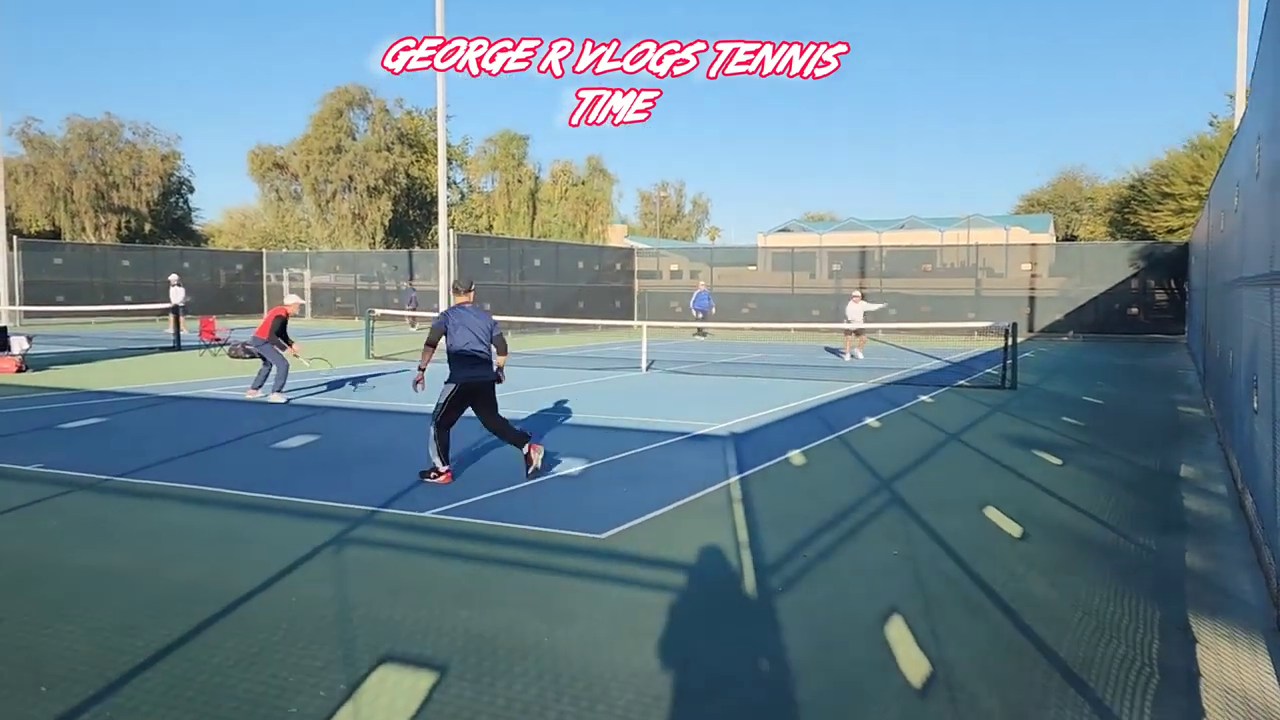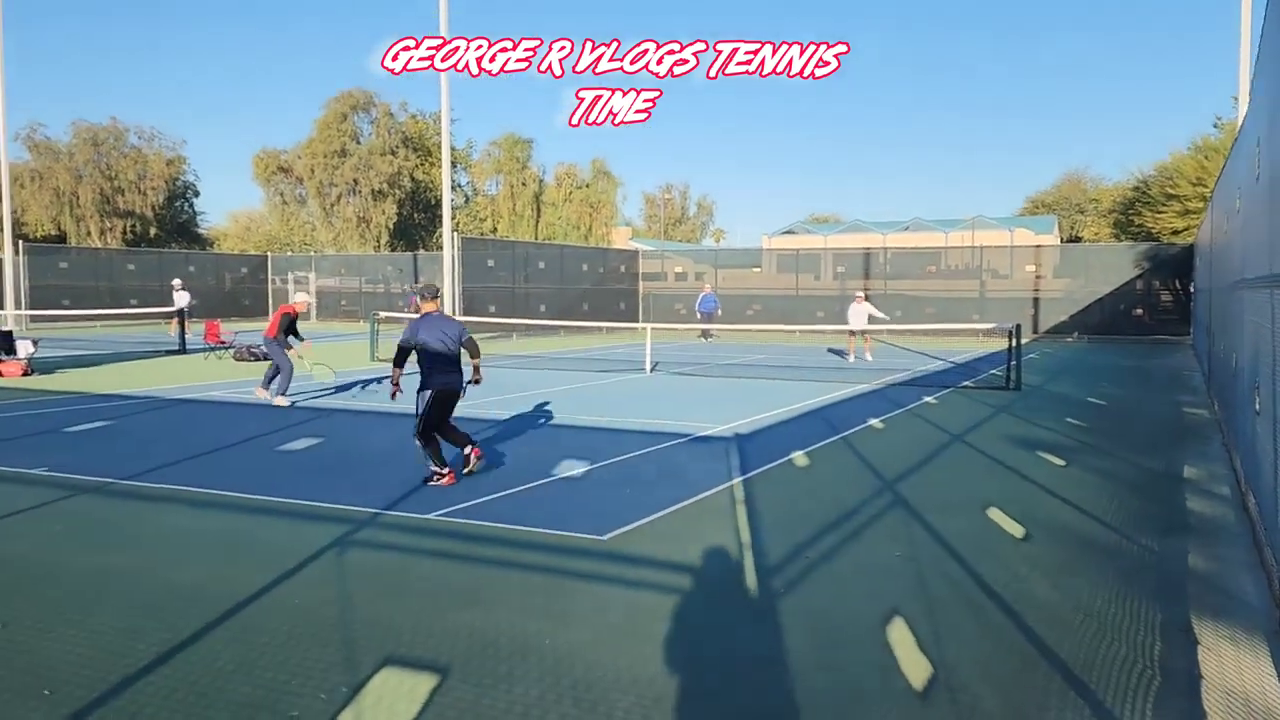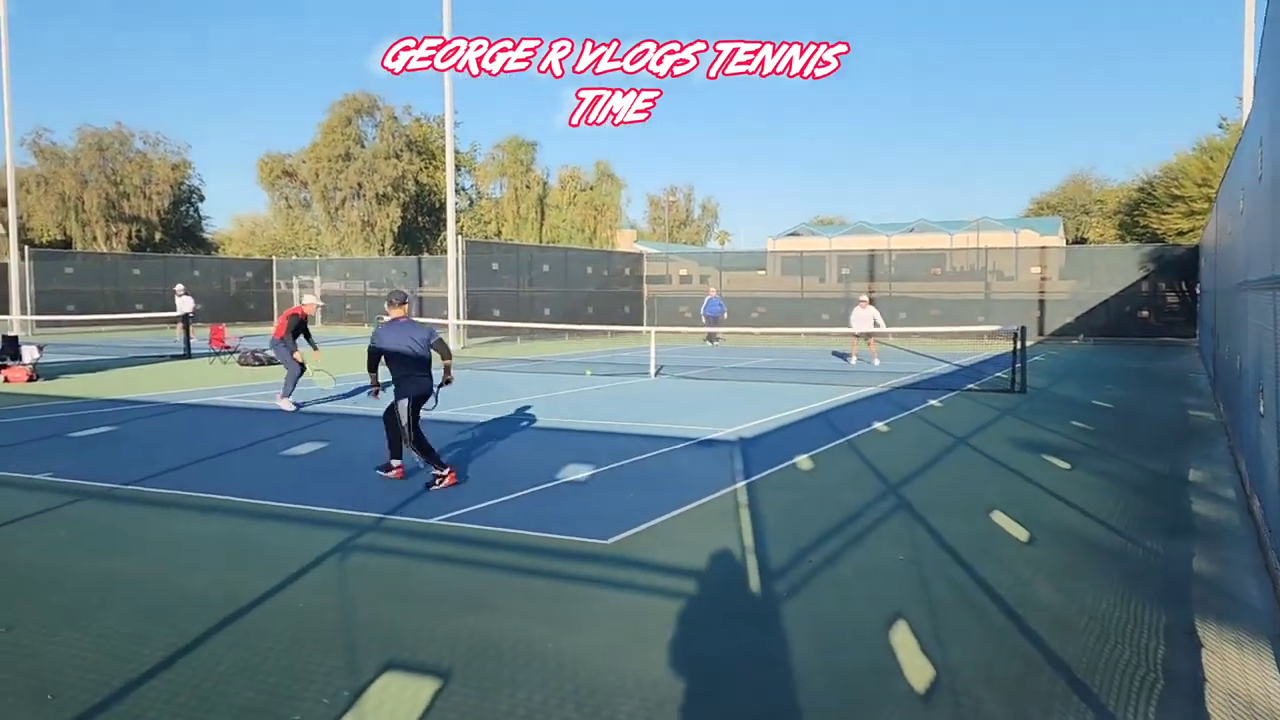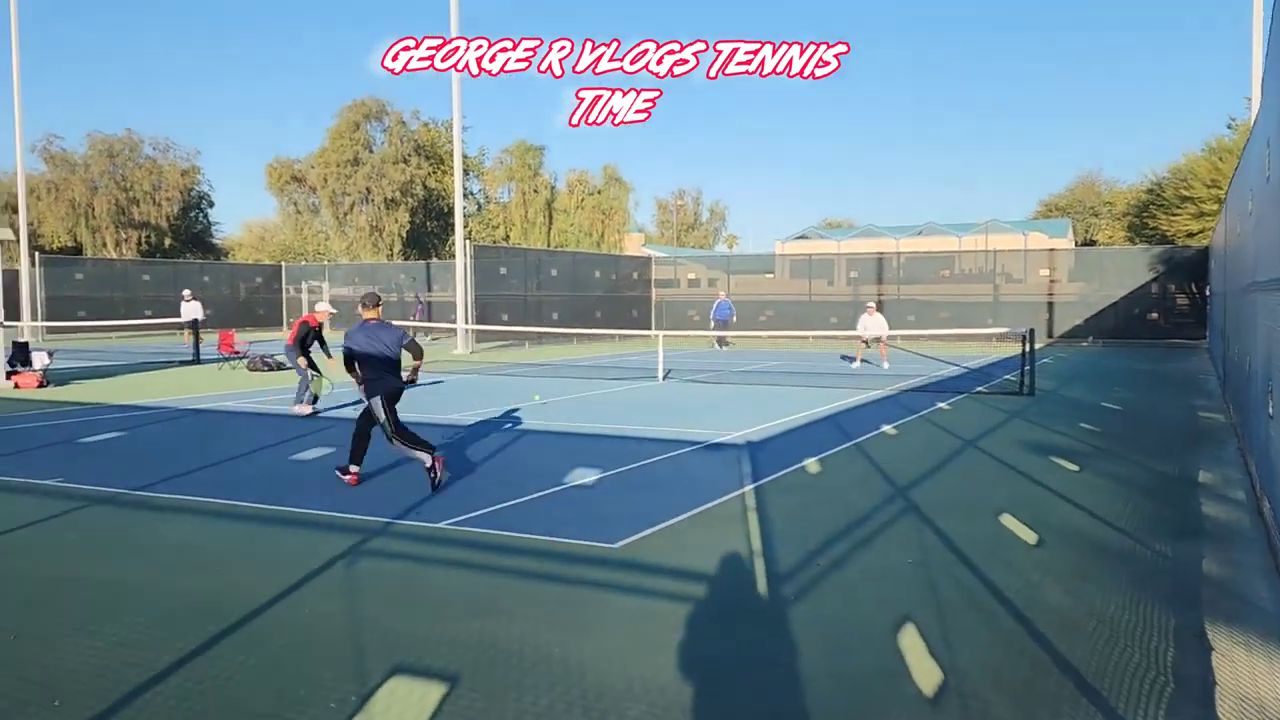
dt=0.1s
person 1, frame 1
left shoulder: (446, 316)
right shoulder: (486, 317)
left elbow: (430, 343)
right elbow: (502, 348)
left wrist: (421, 370)
right wrist: (498, 371)
left hip: (462, 379)
right hip: (485, 378)
left knee: (439, 423)
right knee: (493, 420)
left ankle: (442, 470)
right ankle: (528, 448)
person 1, frame 2
left shoulder: (414, 327)
right shoulder: (454, 324)
left elbow: (400, 357)
right elbow: (474, 351)
left wrist: (395, 382)
right wrist: (476, 372)
left hip: (433, 385)
right hip: (453, 384)
left knee: (424, 430)
right knee: (440, 425)
left ankle: (444, 472)
right ankle: (470, 449)
person 1, frame 3
left shoulder: (380, 333)
right shoulder: (423, 329)
left elbow: (372, 365)
right elbow: (445, 352)
left wrist: (375, 385)
right wrist: (447, 374)
left hip: (407, 389)
right hip: (424, 387)
left knee: (412, 437)
right knee: (390, 418)
left ankle: (444, 473)
right ankle: (395, 465)
person 1, frame 4
left shoulder: (352, 334)
right shoulder: (395, 330)
left elbow: (349, 364)
right elbow: (418, 352)
left wrist: (359, 380)
right wrist: (413, 373)
left hip: (377, 389)
right hip: (394, 386)
left knee: (395, 433)
right knee: (363, 424)
left ankle: (431, 459)
right ankle: (352, 471)
